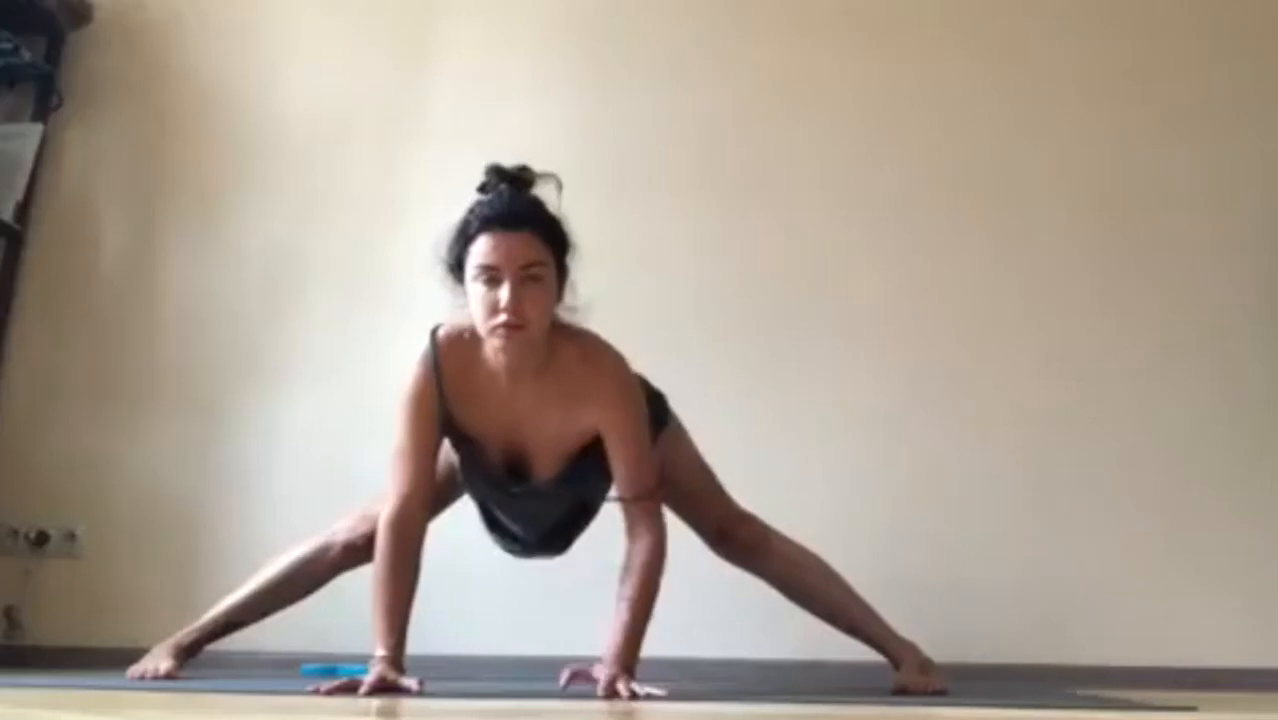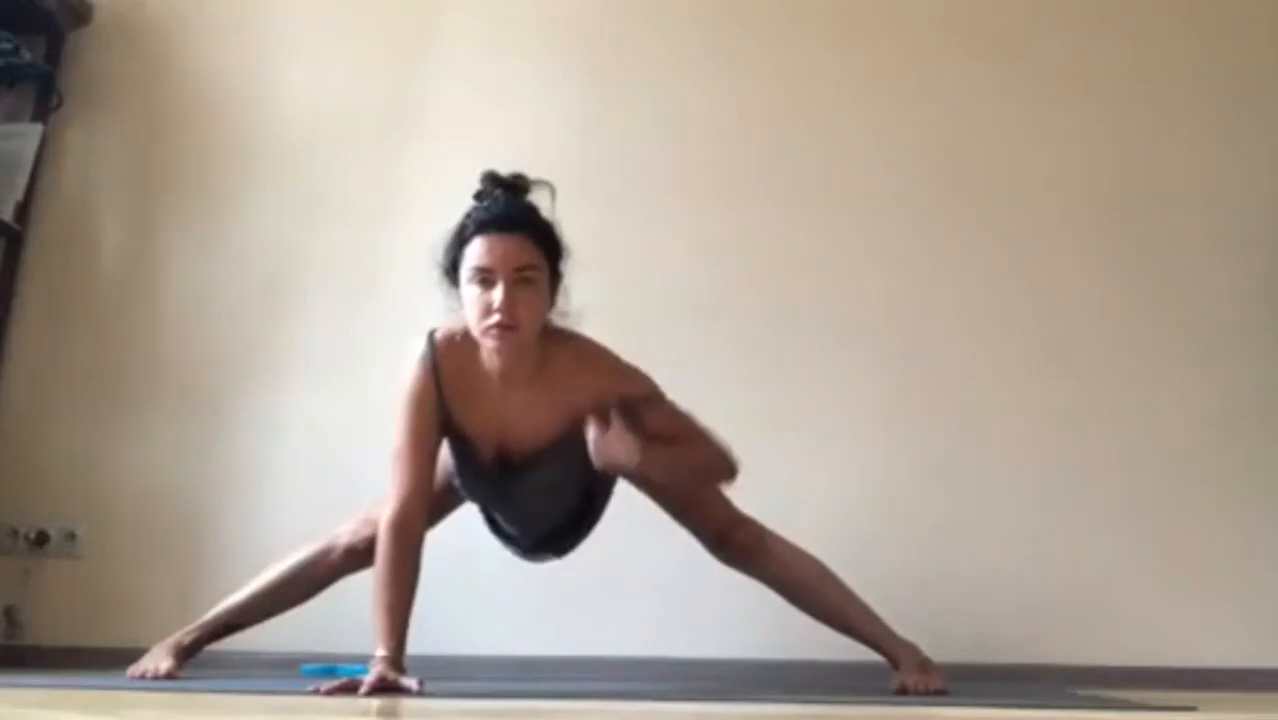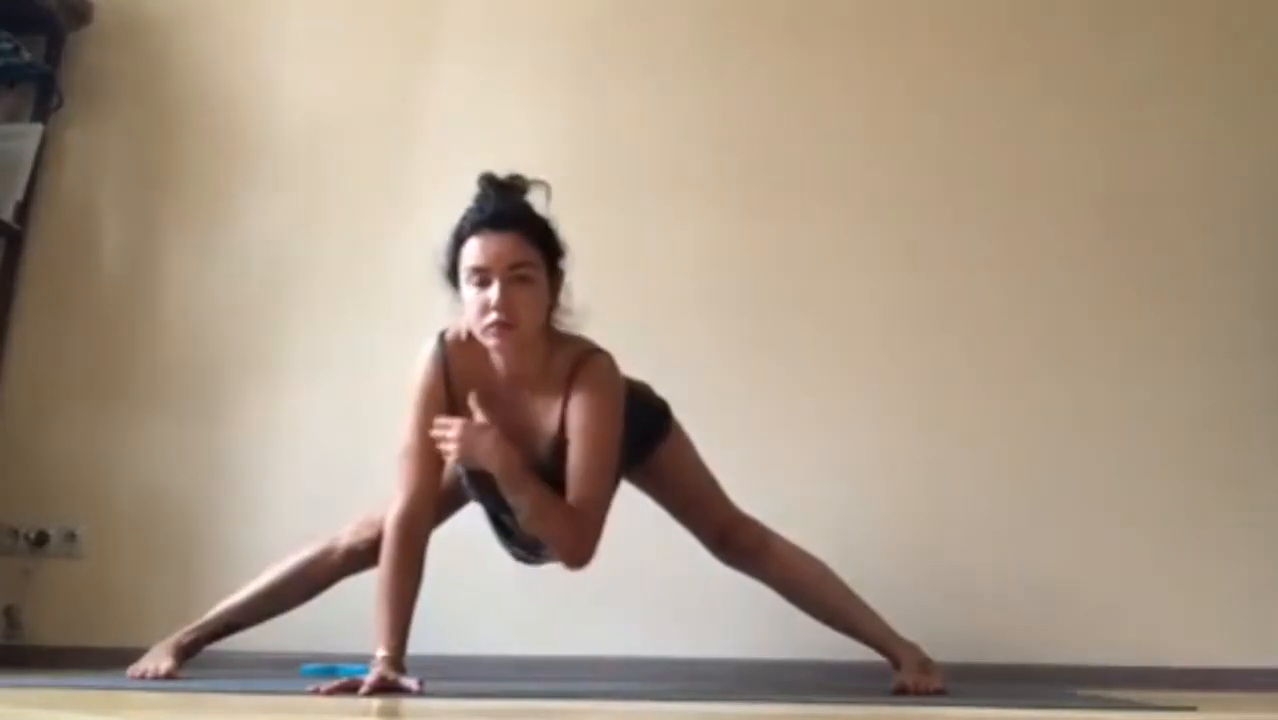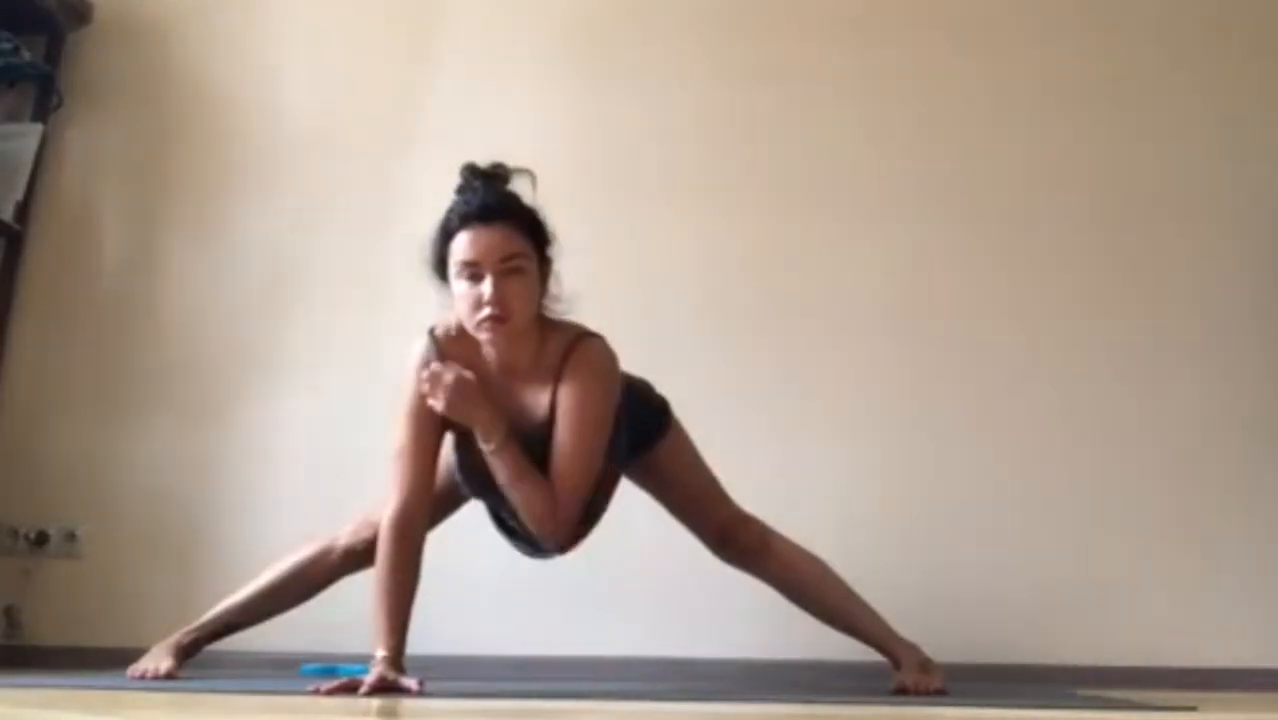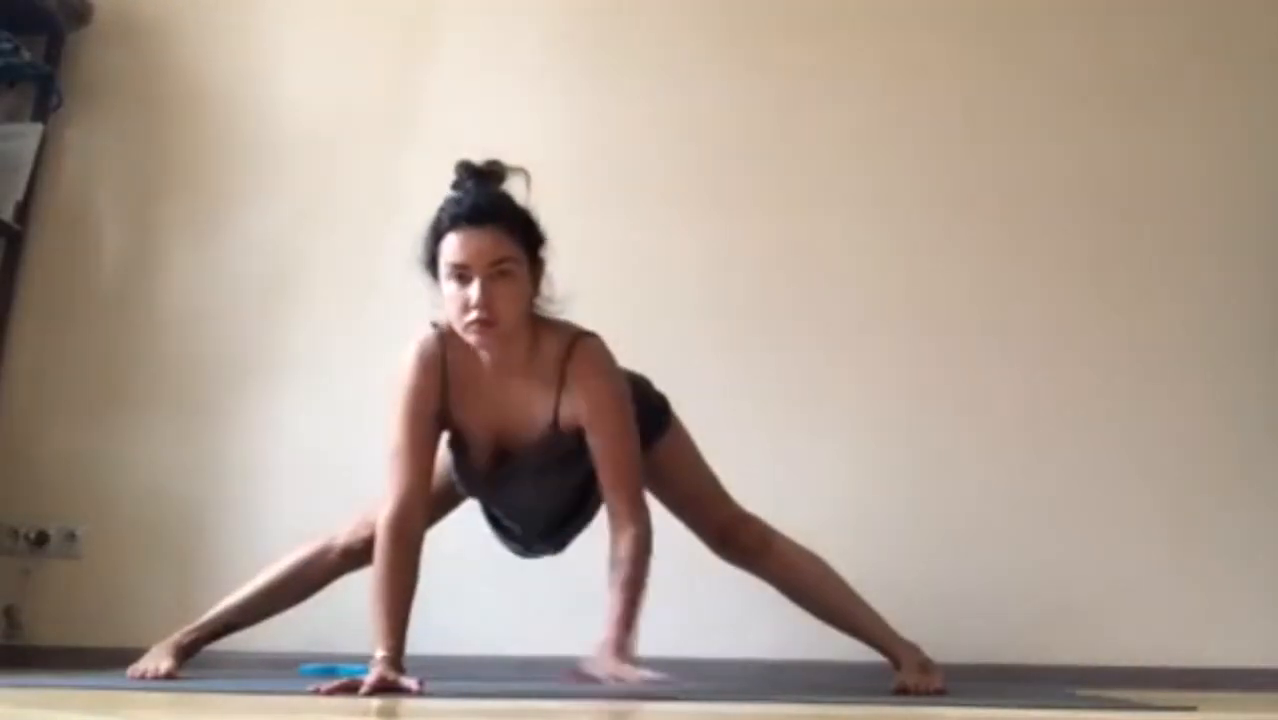
dt=0.4s
person 1, frame 1
left shoulder: (602, 376)
right shoulder: (439, 360)
left elbow: (645, 527)
right elbow: (401, 518)
left wrist: (621, 651)
right wrist: (386, 658)
left hip: (612, 434)
right hip: (480, 449)
left knee: (737, 534)
right knee: (355, 535)
left ankle: (902, 650)
right ankle: (185, 637)
person 1, frame 2
left shoulder: (600, 376)
right shoulder: (436, 362)
left elbow: (719, 467)
right elbow: (402, 519)
left wrist: (635, 452)
right wrist: (385, 658)
left hip: (598, 440)
right hip: (481, 458)
left knee: (736, 538)
right knee: (359, 539)
left ankle: (901, 649)
right ankle: (184, 637)
person 1, frame 3
left shoulder: (593, 378)
right shoulder: (443, 363)
left elbow: (577, 550)
right elbow: (410, 518)
left wrist: (504, 467)
right wrist: (386, 658)
left hip: (623, 429)
right hip: (499, 454)
left knee: (740, 540)
right knee: (365, 539)
left ankle: (903, 650)
right ankle: (184, 636)
person 1, frame 4
left shoulder: (587, 362)
right shoulder: (437, 356)
left elbow: (557, 527)
right elbow: (403, 517)
left wrist: (486, 425)
right wrist: (386, 658)
left hip: (620, 428)
right hip: (489, 444)
left knee: (739, 538)
right knee: (360, 539)
left ankle: (902, 650)
right ankle: (184, 636)
person 1, frame 5
left shoulder: (585, 365)
right shoulder: (431, 360)
left elbow: (628, 520)
right elbow: (398, 519)
left wrist: (618, 641)
right wrist: (386, 659)
left hip: (618, 425)
right hip: (482, 452)
left knee: (740, 538)
right knee: (355, 541)
left ankle: (902, 650)
right ankle: (184, 637)
